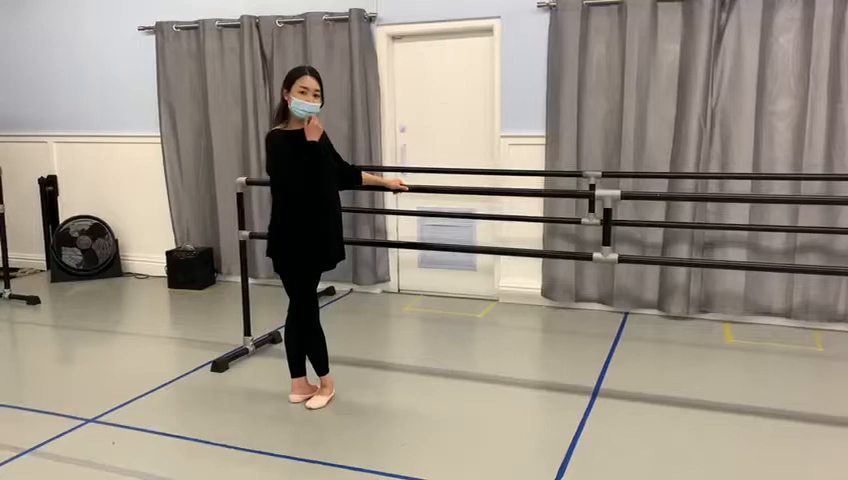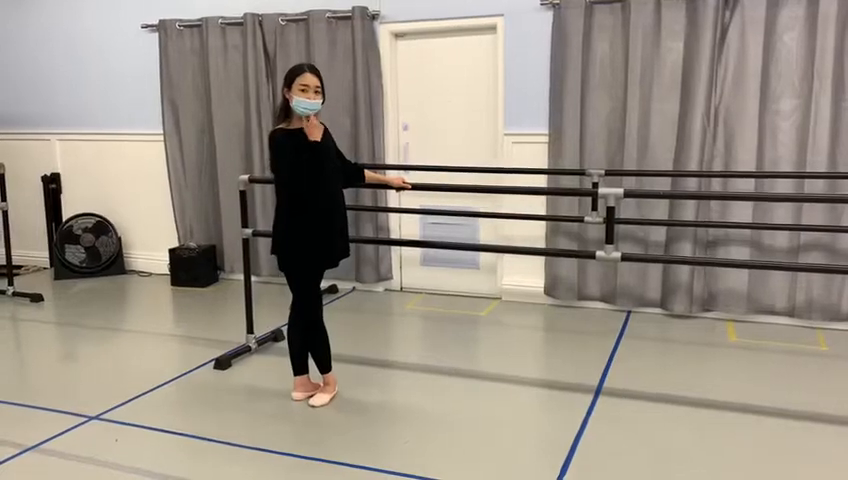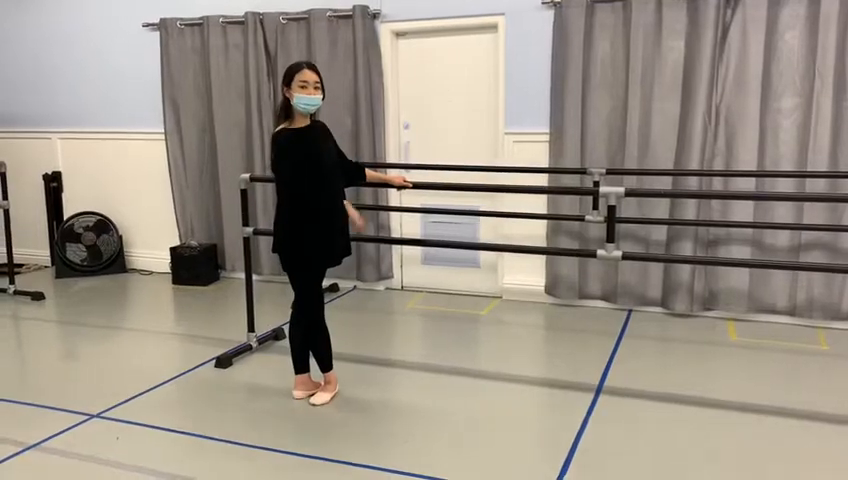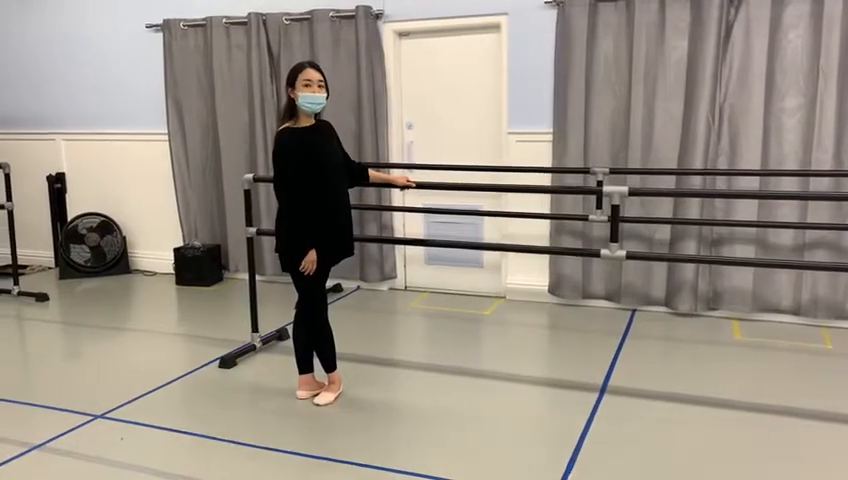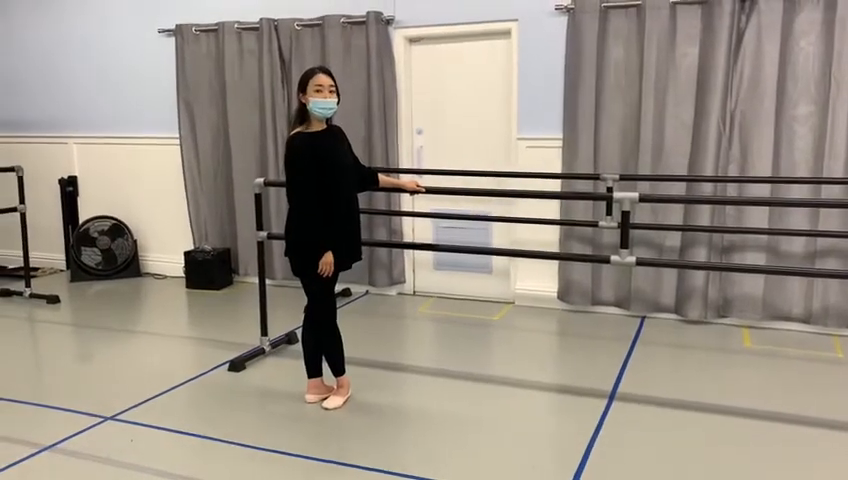
dt=0.5s
person 1, frame 1
left shoulder: (315, 134)
right shoulder: (278, 139)
left elbow: (343, 173)
right elbow: (300, 187)
left wrist: (384, 182)
right wrist: (312, 142)
left hip: (315, 233)
right hip: (292, 238)
left knee: (301, 307)
right knee: (305, 308)
left ankle: (299, 384)
right ankle: (324, 381)
person 1, frame 2
left shoulder: (319, 131)
right shoulder: (281, 138)
left elbow: (345, 170)
right elbow: (305, 184)
left wrist: (387, 180)
right wrist: (314, 142)
left hip: (318, 230)
right hip: (297, 235)
left knee: (303, 305)
right knee: (308, 306)
left ankle: (301, 381)
right ankle: (327, 379)
person 1, frame 3
left shoulder: (319, 130)
right shoulder: (284, 139)
left elbow: (345, 168)
right elbow: (301, 192)
left wrist: (388, 179)
right wrist: (344, 208)
left hip: (319, 231)
right hip: (299, 235)
left knee: (305, 304)
right knee: (310, 304)
left ankle: (302, 380)
right ankle: (328, 377)
person 1, frame 4
left shoulder: (325, 130)
right shoulder: (287, 139)
left elbow: (349, 171)
right elbow: (289, 197)
left wrist: (391, 178)
right wrist: (306, 245)
left hip: (325, 232)
right hip: (301, 237)
left knee: (309, 305)
right knee: (314, 305)
left ankle: (307, 380)
right ankle: (332, 377)
person 1, frame 5
left shoulder: (336, 134)
right shoulder: (299, 143)
left elbow: (359, 175)
right elbow: (302, 201)
left wrist: (401, 184)
right wrist: (322, 247)
left hip: (333, 237)
right hip: (311, 242)
left knee: (318, 308)
right knee: (323, 309)
left ankle: (315, 384)
right ankle: (341, 381)
